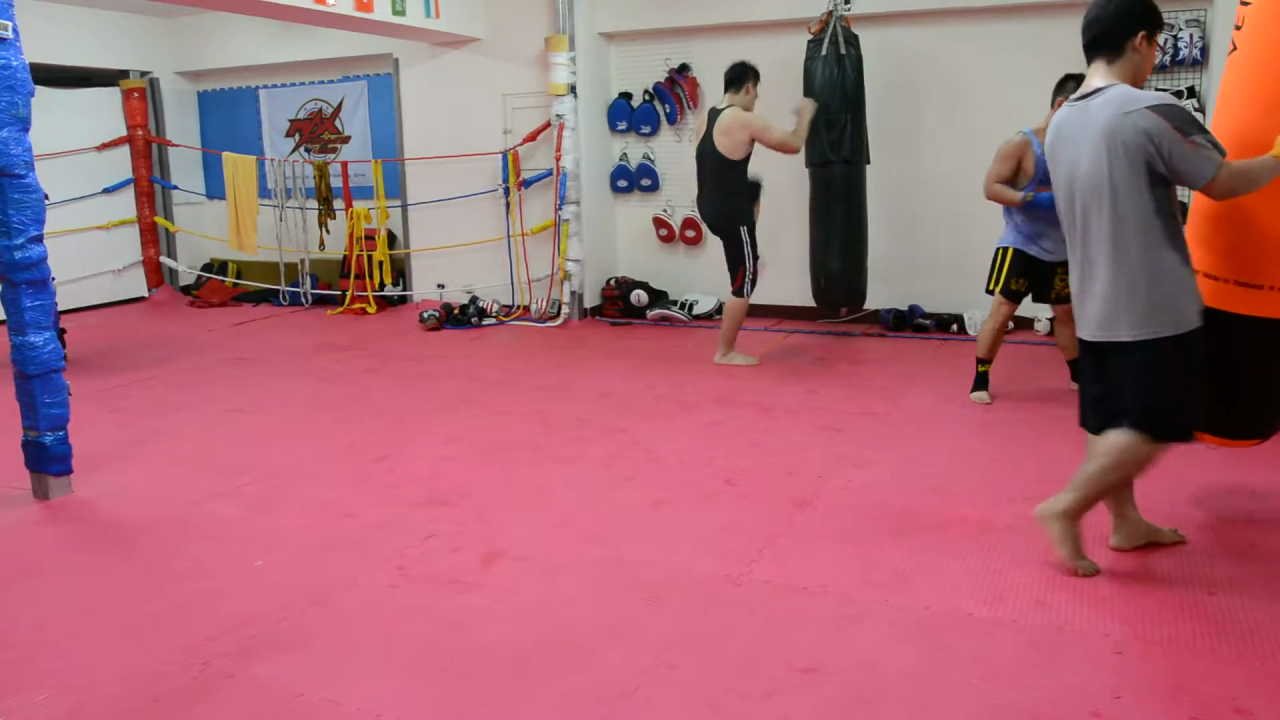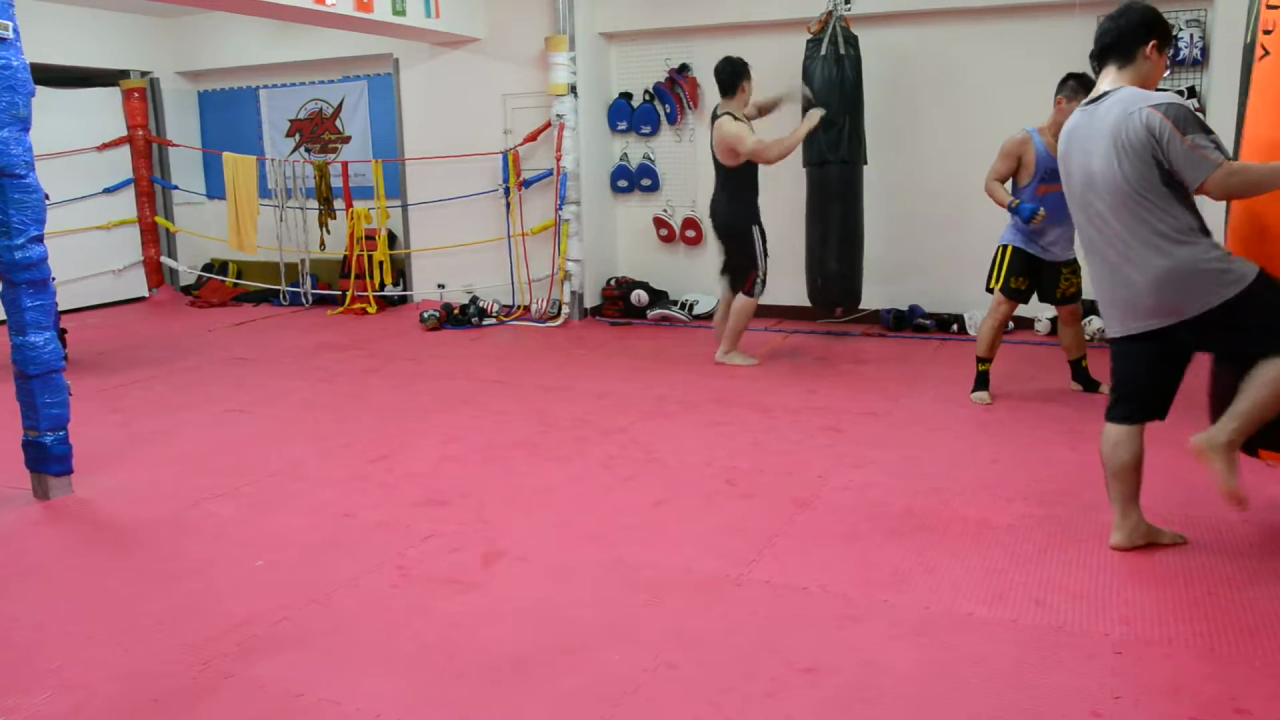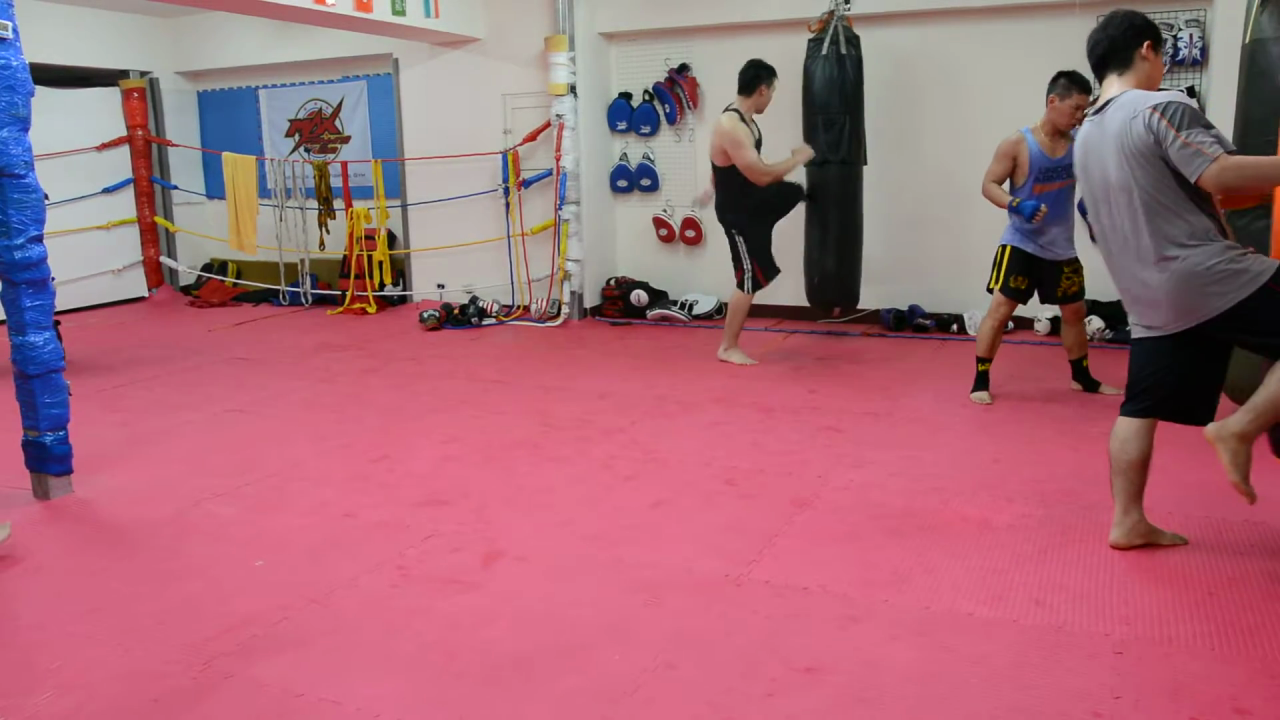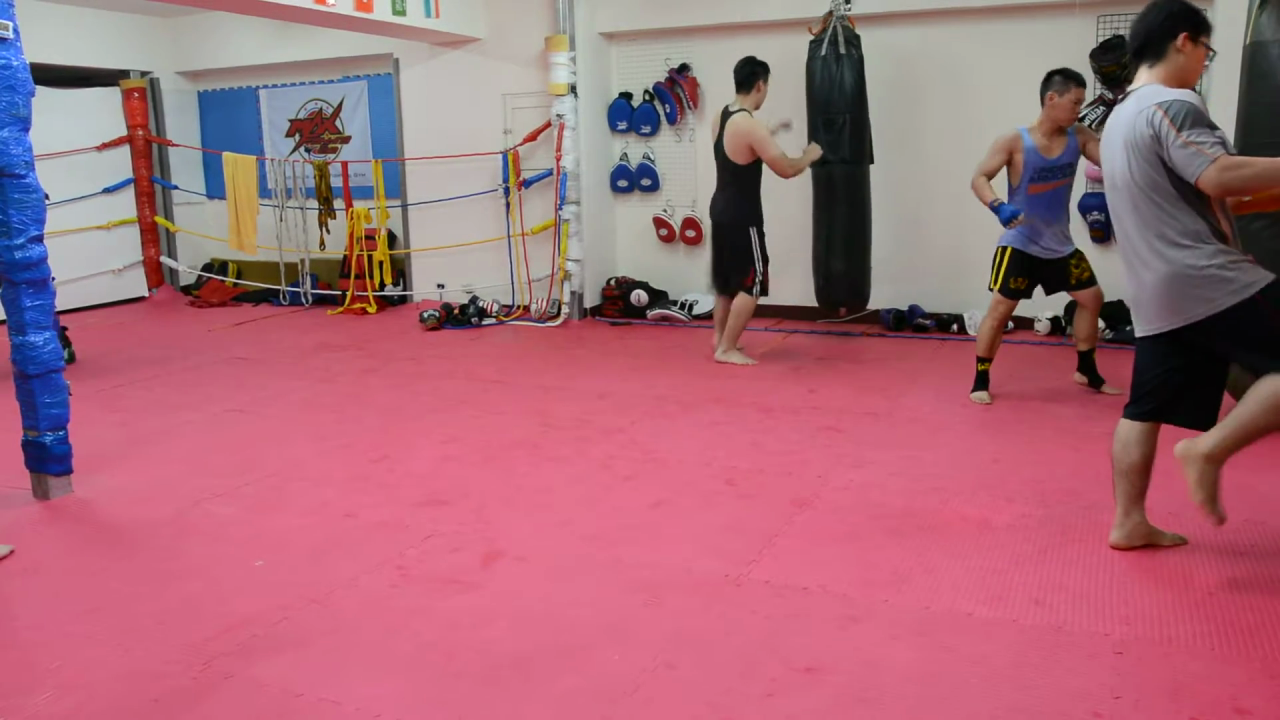
dt=0.3s
person 1, frame 1
left shoulder: (1061, 122)
right shoulder: (1151, 112)
right elbow: (1221, 181)
left hip: (1095, 303)
right hip: (1152, 303)
left knee: (1110, 418)
right knee: (1152, 427)
left ankle: (1127, 524)
right ankle: (1064, 510)
person 1, frame 2
left shoulder: (1072, 128)
right shoulder: (1159, 110)
right elbow: (1221, 181)
left wrist: (1177, 182)
left hip: (1125, 298)
right hip: (1192, 280)
left knee: (1127, 410)
left ankle: (1128, 524)
right ankle: (1223, 438)
person 1, frame 3
left shoulder: (1086, 136)
right shoulder: (1163, 108)
right elbow: (1221, 176)
left wrist: (1234, 193)
left hip: (1151, 299)
right hip: (1210, 278)
left knee: (1140, 408)
left ankle: (1128, 523)
person 1, frame 4
left shoulder: (1118, 120)
right shoulder: (1173, 105)
right elbow: (1221, 177)
left hip: (1157, 295)
right hip: (1208, 284)
left knee: (1145, 409)
left ankle: (1128, 523)
right ankle: (1209, 448)
person 2, frame 1
right shoulder: (1021, 145)
right elbow: (991, 186)
right wrist: (1034, 201)
left hip: (1057, 250)
right hip: (1019, 246)
left knee: (1066, 312)
right knee: (1001, 312)
left ankle: (1080, 375)
right ankle: (981, 381)
person 2, frame 2
right shoulder: (1022, 143)
right elbow: (992, 182)
right wrist: (1016, 206)
left hip: (1061, 249)
right hip: (1021, 244)
left knee: (1071, 313)
right knee: (1000, 310)
left ankle: (1082, 377)
right ankle: (981, 381)
person 2, frame 3
right shoulder: (1017, 144)
right elbow: (989, 184)
right wrist: (1017, 206)
left hip: (1061, 248)
right hip: (1021, 244)
left knee: (1074, 311)
right knee: (1000, 310)
left ankle: (1081, 377)
right ankle: (981, 381)
person 2, frame 4
left shoulder: (1079, 137)
right shoulder: (1014, 142)
right elbow: (979, 178)
right wrist: (998, 207)
left hip: (1061, 245)
right hip: (1020, 244)
left knee: (1092, 299)
right knee: (1000, 309)
left ankle: (1087, 371)
right ankle: (981, 381)
person 3, frame 1
left shoulder: (706, 118)
right shoulder: (745, 120)
right elbow: (793, 146)
right wrist: (804, 116)
left hip: (708, 206)
right hip: (730, 213)
left knee: (752, 188)
right knee: (742, 283)
left ankle: (750, 254)
right ankle: (725, 352)
person 3, frame 2
left shoulder: (723, 112)
right shoulder: (731, 129)
left elbow: (754, 111)
right elbow: (770, 155)
left wrist: (779, 100)
right wrist: (807, 123)
left hip: (724, 211)
right hip: (740, 217)
left knee: (738, 275)
right knee: (753, 284)
left ankle: (720, 328)
right ankle: (726, 350)
person 3, frame 3
left shoulder: (741, 118)
right shoulder: (732, 129)
right elbow: (759, 176)
left wrist: (714, 190)
right wrist: (796, 160)
left hip: (752, 199)
right hip: (737, 212)
left knee: (793, 194)
right knee: (748, 279)
right ankle: (728, 348)
person 3, frame 4
left shoulder: (724, 116)
right shoulder: (750, 126)
right elbow: (786, 169)
left wrist: (770, 132)
right wrist: (810, 155)
left hip: (723, 209)
right hip: (741, 215)
left knee: (727, 277)
right knee: (751, 282)
left ankle: (720, 336)
right ankle: (727, 349)
